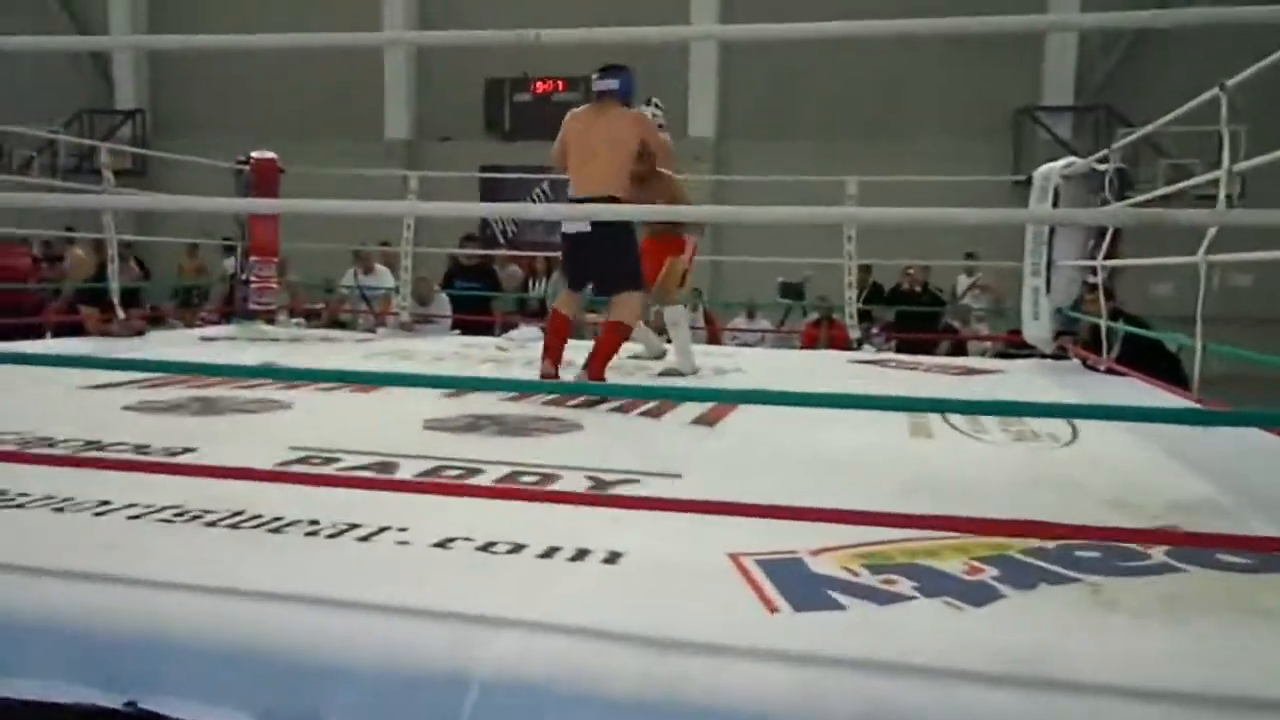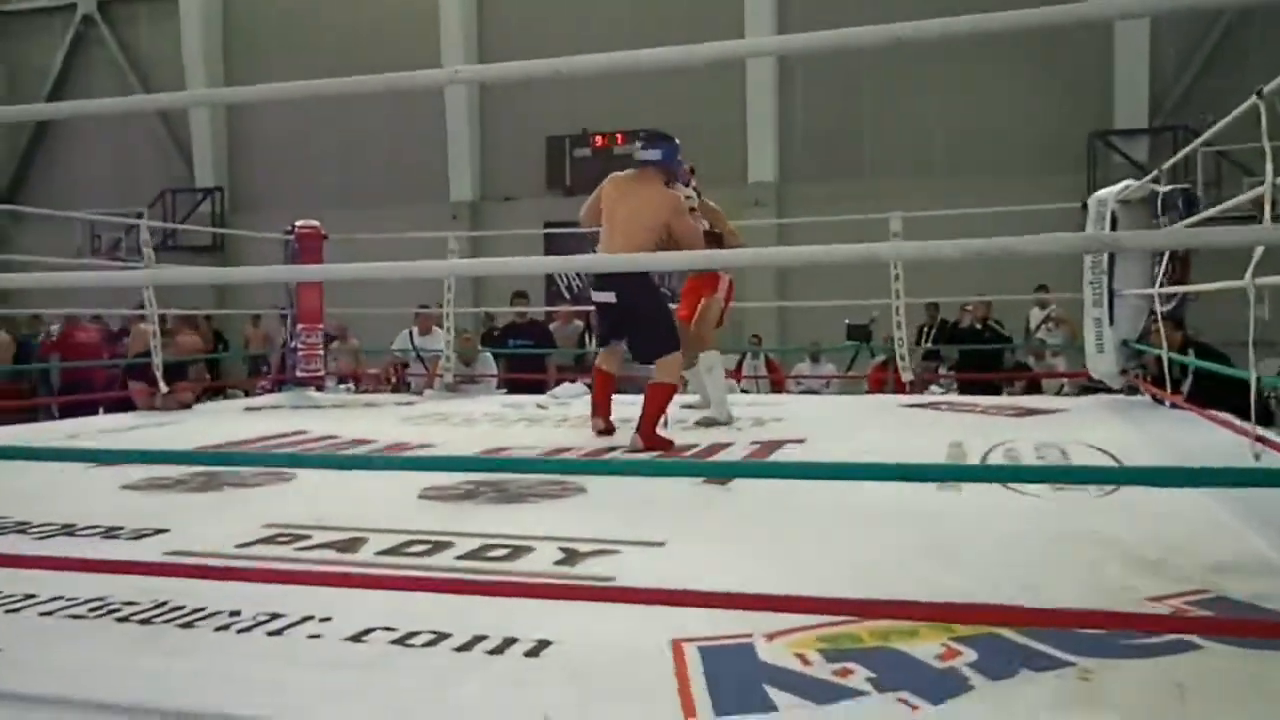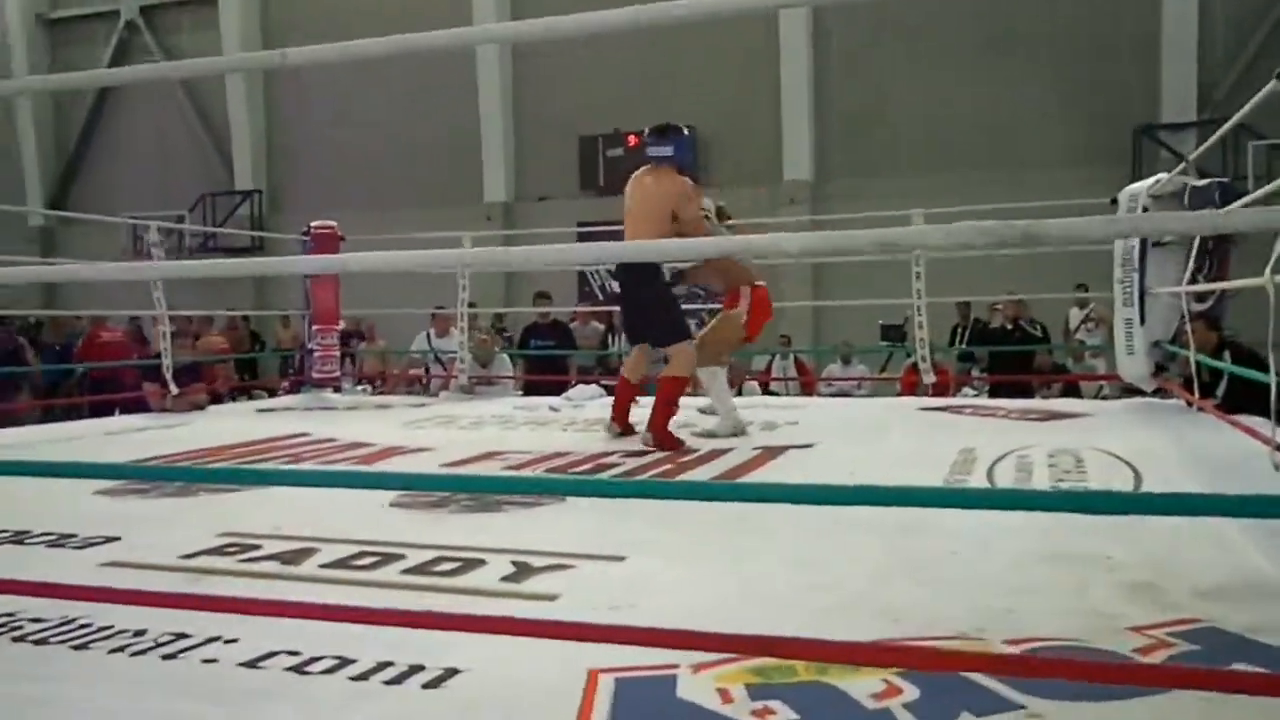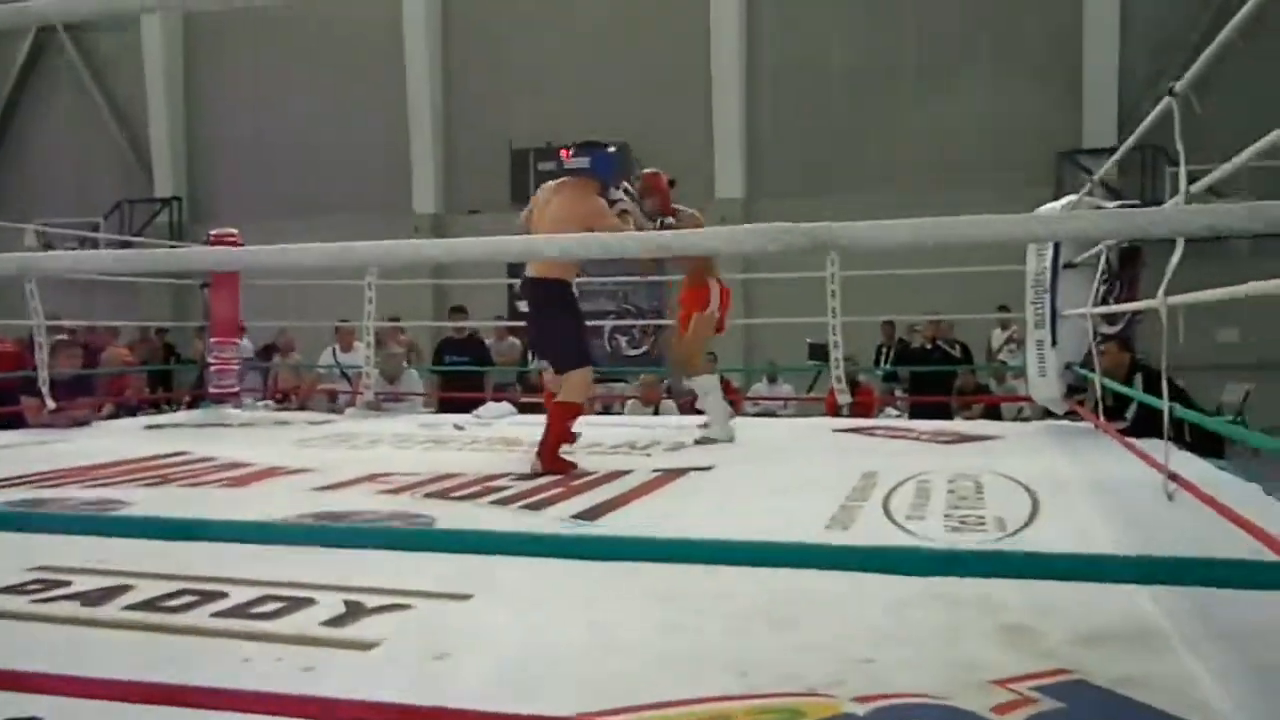
dt=0.5s
person 1, frame 1
left shoulder: (573, 118)
right shoulder: (637, 121)
left elbow: (557, 164)
right elbow: (660, 151)
left hip: (574, 216)
right hip: (608, 216)
left knee: (572, 290)
right knee: (630, 299)
left ankle: (550, 361)
right ankle: (593, 372)
person 1, frame 2
left shoulder: (613, 181)
right shoulder: (669, 199)
left elbow: (586, 218)
right elbow: (696, 244)
right wrist: (687, 215)
left hip: (603, 281)
right hip: (633, 282)
left knee: (611, 346)
right knee: (670, 359)
left ankle: (600, 417)
right ankle: (645, 433)
person 1, frame 3
left shoulder: (638, 179)
right shoulder: (679, 186)
right elbow: (699, 233)
right wrist: (702, 216)
left hip: (629, 273)
right hip: (642, 275)
left knee: (642, 349)
right knee: (684, 352)
left ankle: (619, 419)
right ankle: (657, 430)
person 1, frame 4
left shoulder: (548, 189)
right shoulder: (592, 206)
left elbow: (527, 221)
right wrist: (618, 210)
left hip: (535, 286)
right hip: (552, 292)
left knee: (561, 364)
right knee: (580, 377)
left ankle: (557, 430)
right ankle: (547, 454)
person 2, frame 1
left shoulder: (668, 183)
left hip: (678, 242)
right hip: (652, 244)
left knee: (664, 288)
left ankle: (685, 359)
right ankle: (653, 346)
person 2, frame 2
left shoulder: (709, 211)
left elbow: (738, 247)
left wrist: (713, 237)
left hip: (715, 281)
right hip: (693, 284)
left knee: (700, 333)
right knee: (679, 346)
left ankle: (720, 409)
right ankle: (707, 397)
person 2, frame 3
left shoulder: (708, 233)
right shoulder: (714, 229)
left hip: (749, 299)
right hip: (746, 298)
left knee: (703, 351)
right knee: (709, 345)
left ankle: (728, 421)
right ankle: (722, 403)
person 2, frame 4
left shoulder: (686, 218)
right shoulder: (660, 223)
left hip: (708, 291)
right hip: (692, 292)
left knee: (689, 356)
right knee: (681, 359)
left ankle: (720, 426)
right ankle: (721, 410)
